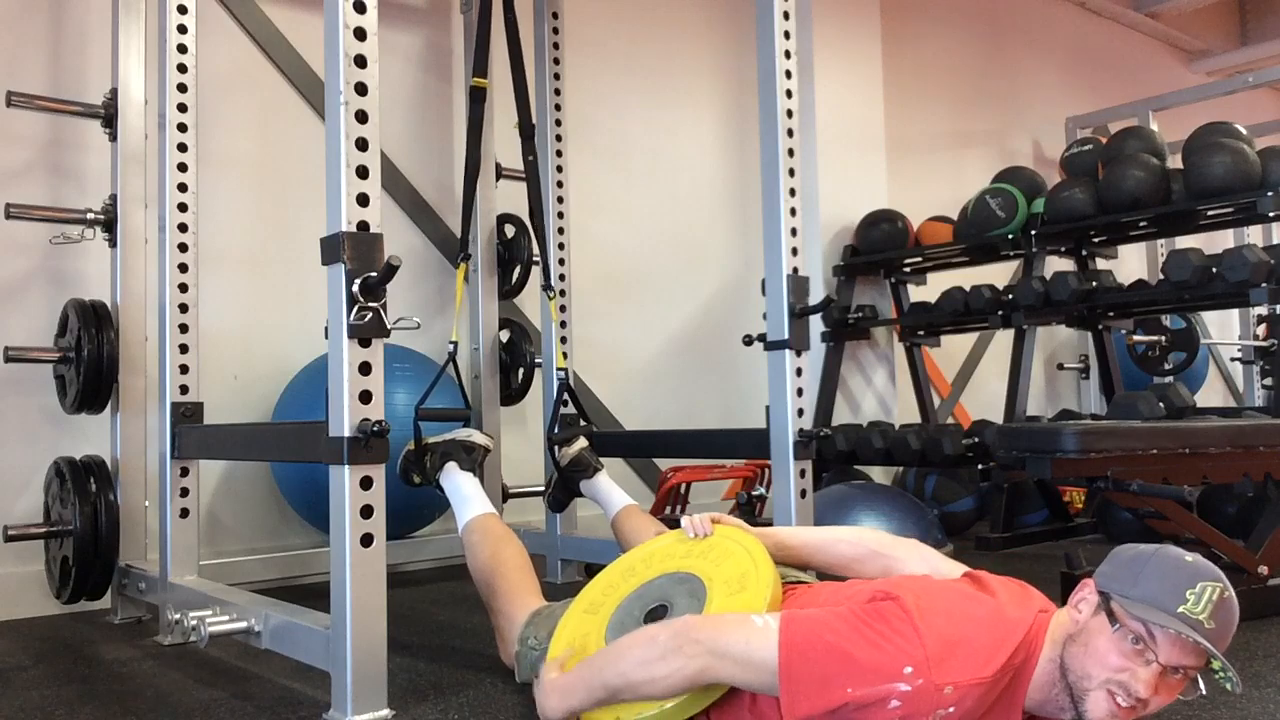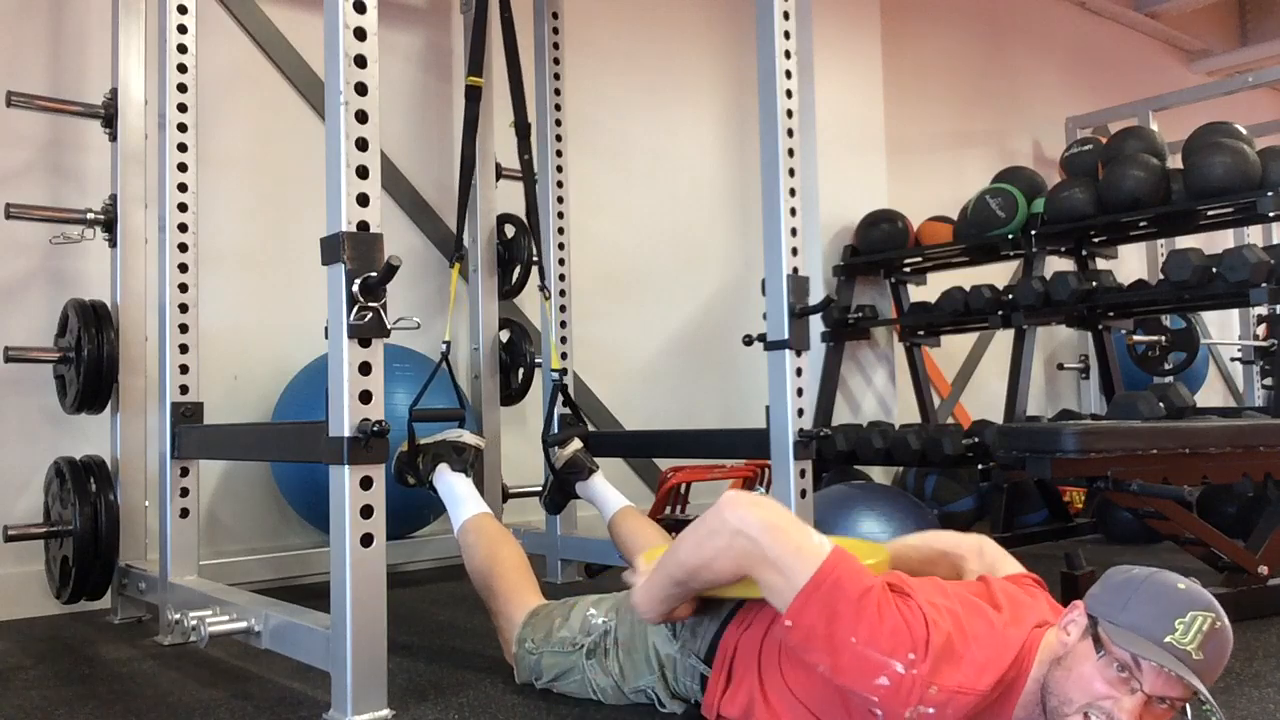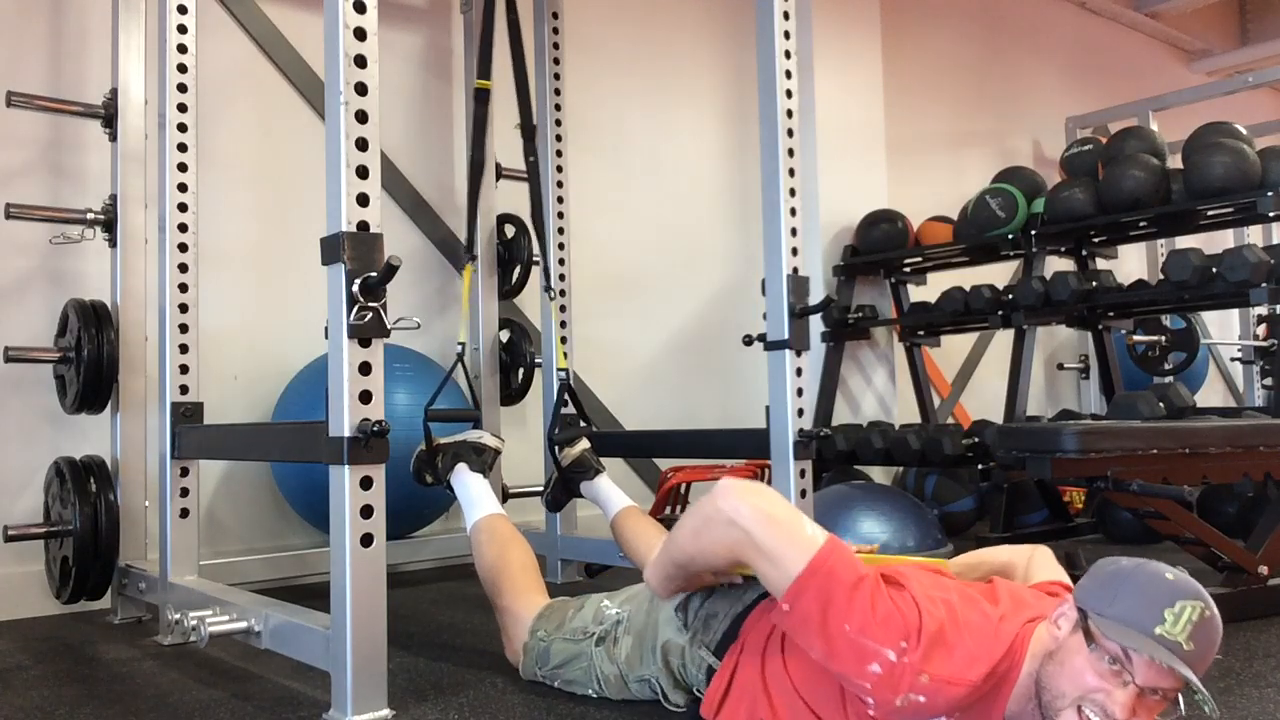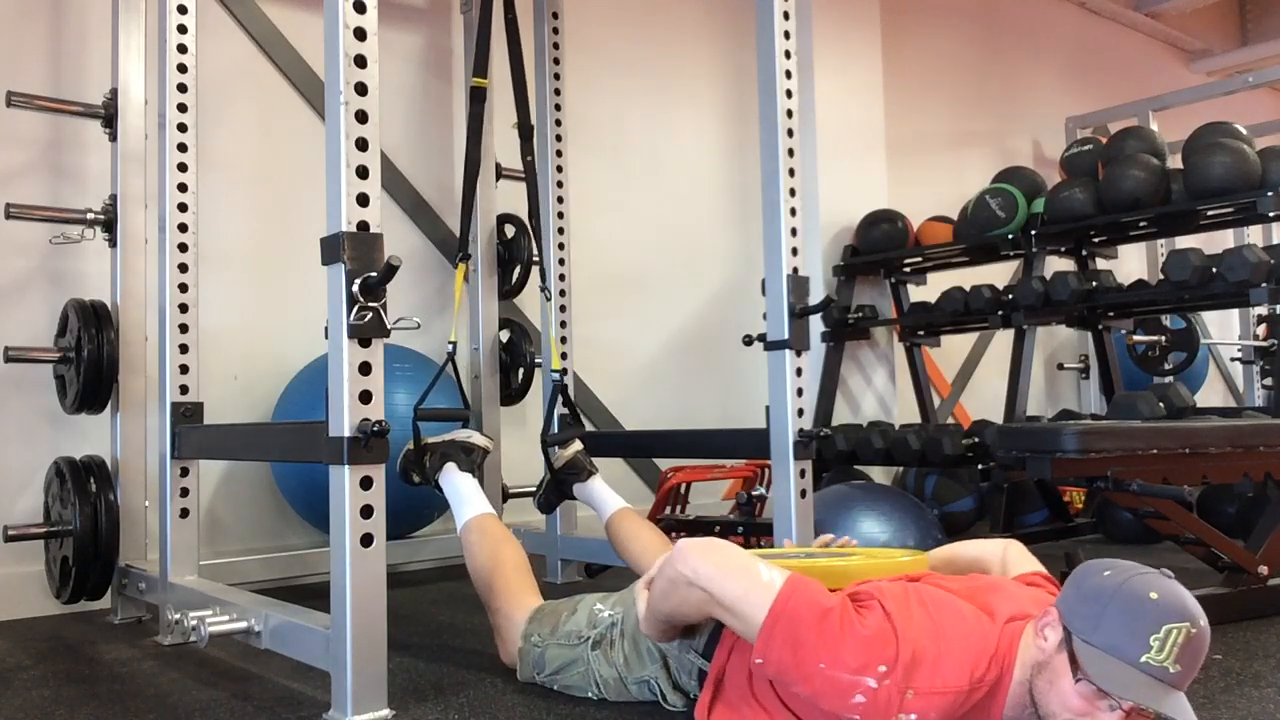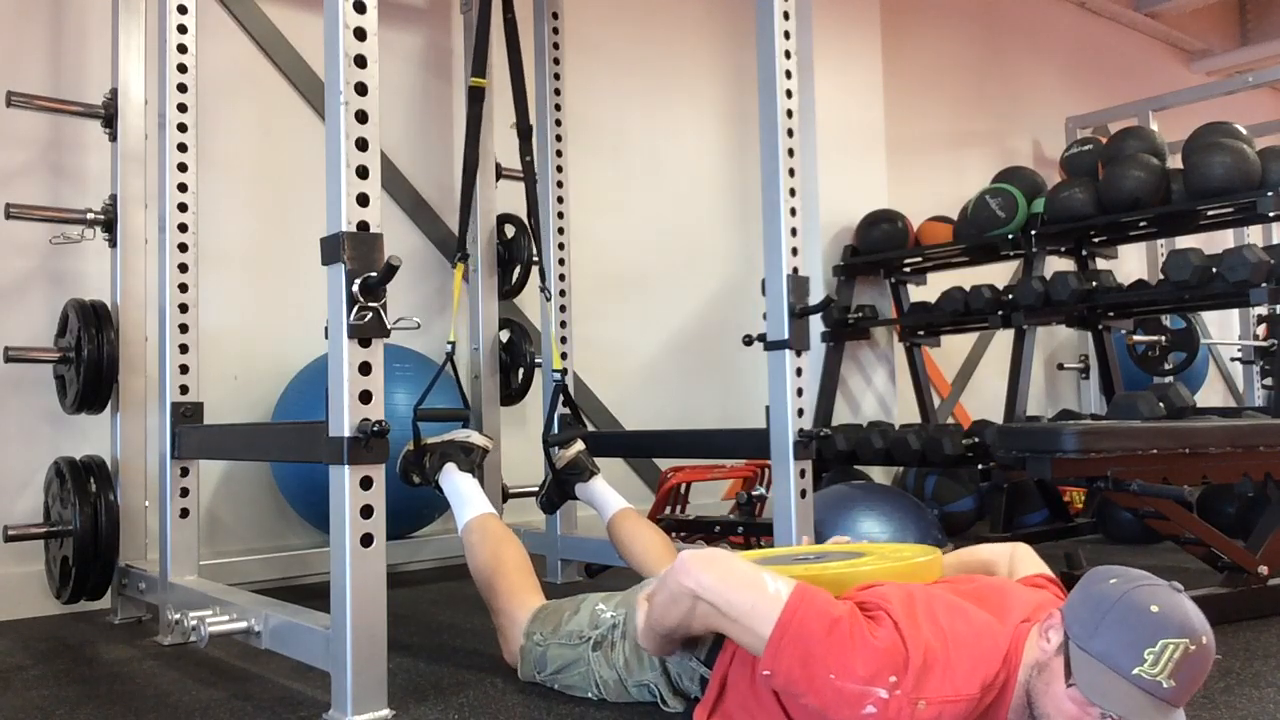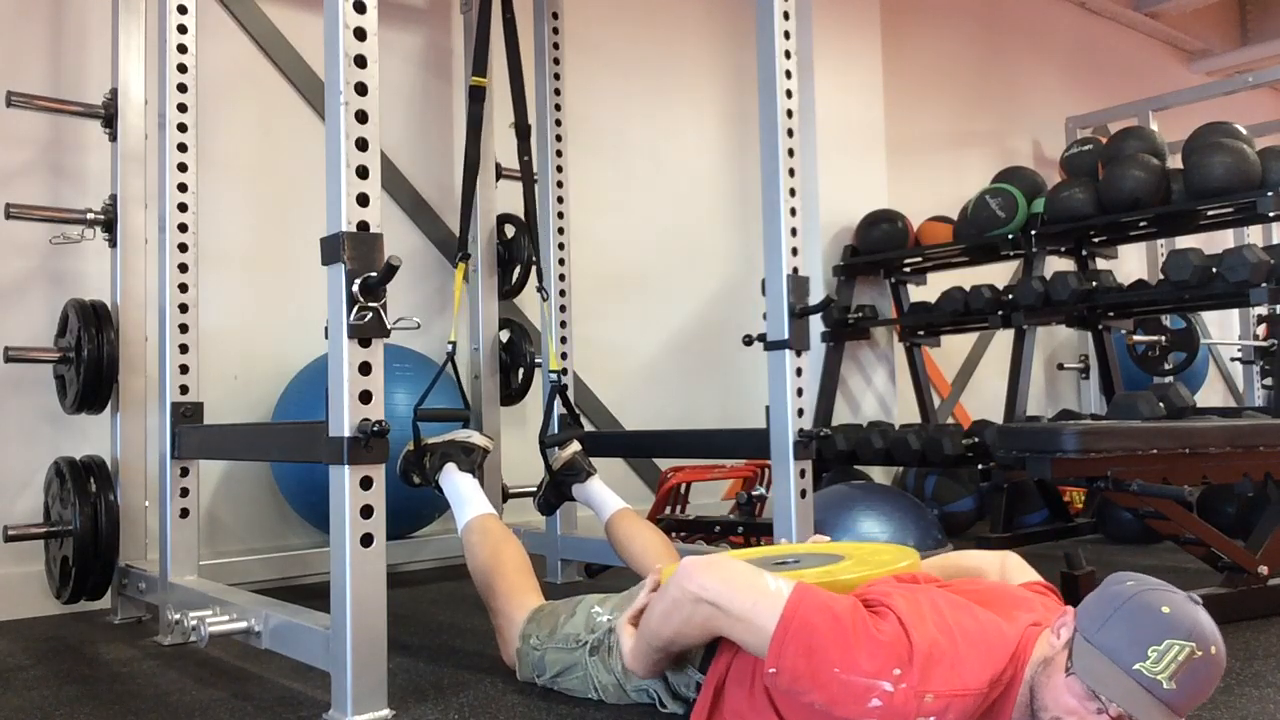
dt=0.7s
person 1, frame 1
left shoulder: (1030, 615)
left elbow: (890, 552)
right elbow: (698, 647)
left wrist: (761, 542)
left hip: (775, 603)
right hip: (710, 629)
right knee: (527, 635)
left ankle: (588, 473)
right ankle: (459, 473)
person 1, frame 2
left shoulder: (1040, 620)
left elbow: (974, 548)
right elbow: (745, 519)
left wrist: (872, 565)
right wrist: (654, 598)
left hip: (765, 619)
left knee: (678, 569)
right knee: (528, 635)
left ankle: (583, 471)
right ankle: (451, 473)
person 1, frame 3
left shoulder: (1063, 638)
right shoulder: (922, 654)
left elbow: (1037, 559)
right elbow: (740, 505)
right wrist: (665, 580)
left hip: (775, 611)
right hip: (709, 642)
right knee: (531, 638)
left ankle: (589, 474)
right ankle: (469, 473)
person 1, frame 4
left shoulder: (1053, 614)
left elbow: (1006, 550)
right elbow: (700, 561)
right wrist: (658, 617)
left hip: (762, 610)
right hip: (697, 653)
left knee: (672, 576)
right knee: (524, 637)
left ankle: (579, 476)
right ankle: (458, 475)
person 1, frame 5
left shoulder: (1053, 618)
left elbow: (1016, 555)
right elbow: (706, 579)
right wrist: (653, 628)
left hip: (784, 587)
left knee: (667, 569)
right knee: (528, 640)
left ankle: (582, 476)
right ankle: (458, 474)
person 1, frame 6
left shoulder: (1047, 620)
left elbow: (1005, 563)
right elbow: (709, 586)
right wrist: (647, 653)
left hip: (778, 591)
left knee: (668, 575)
right knee: (526, 636)
left ankle: (577, 475)
right ankle: (458, 473)
